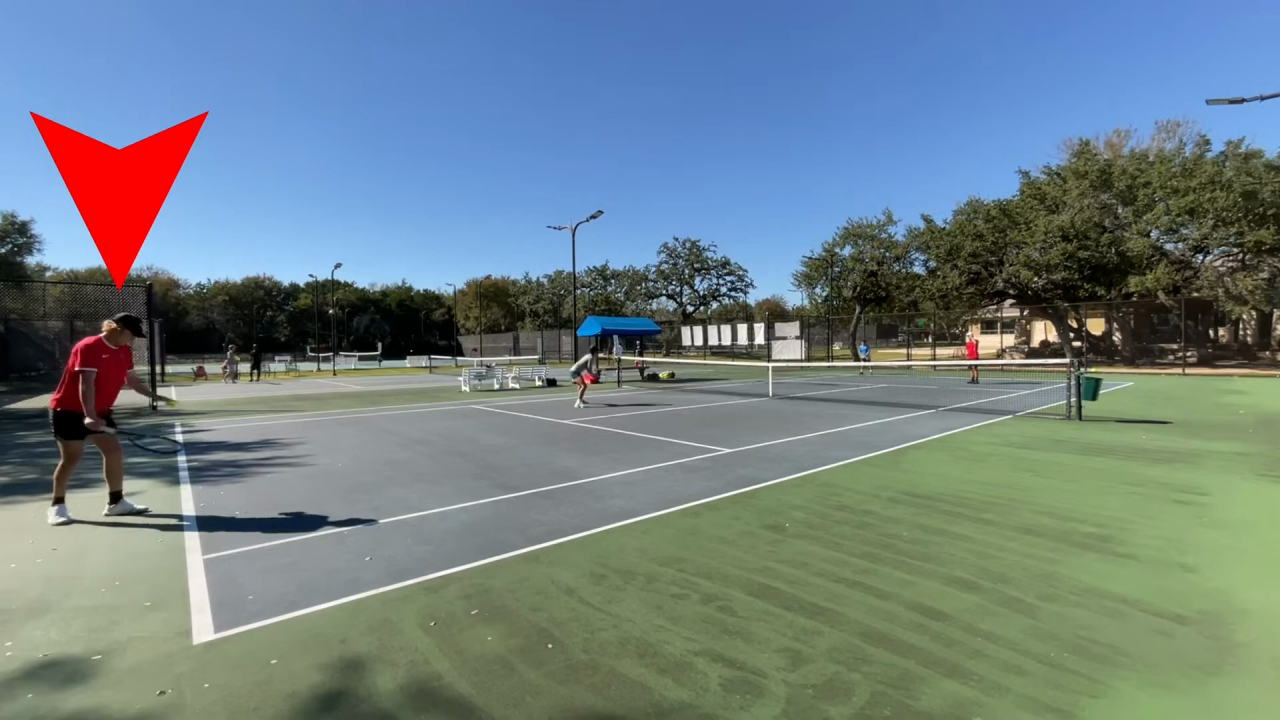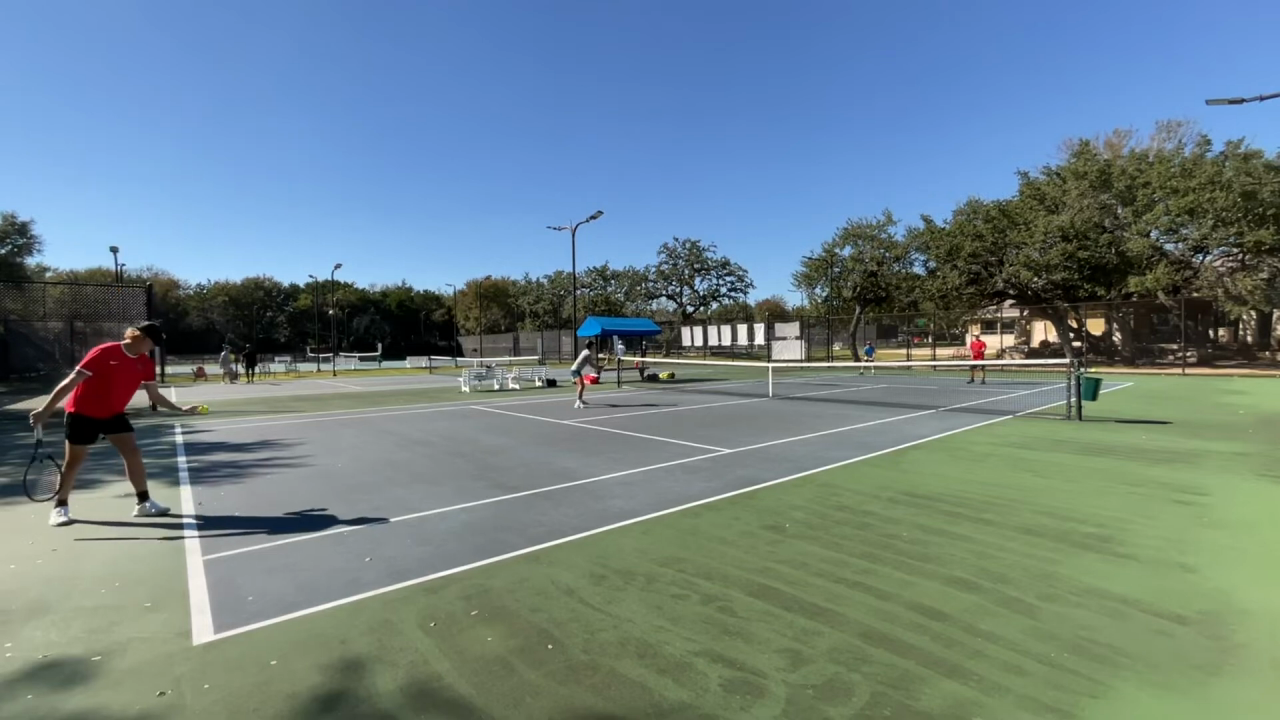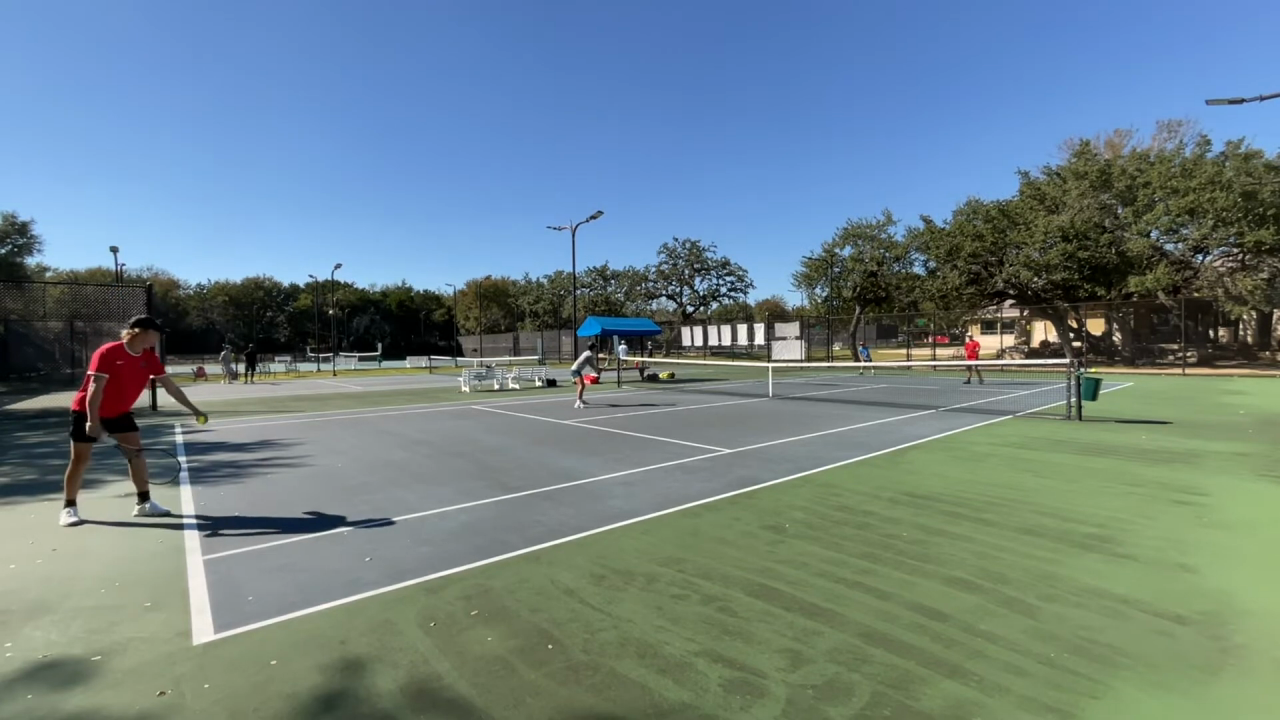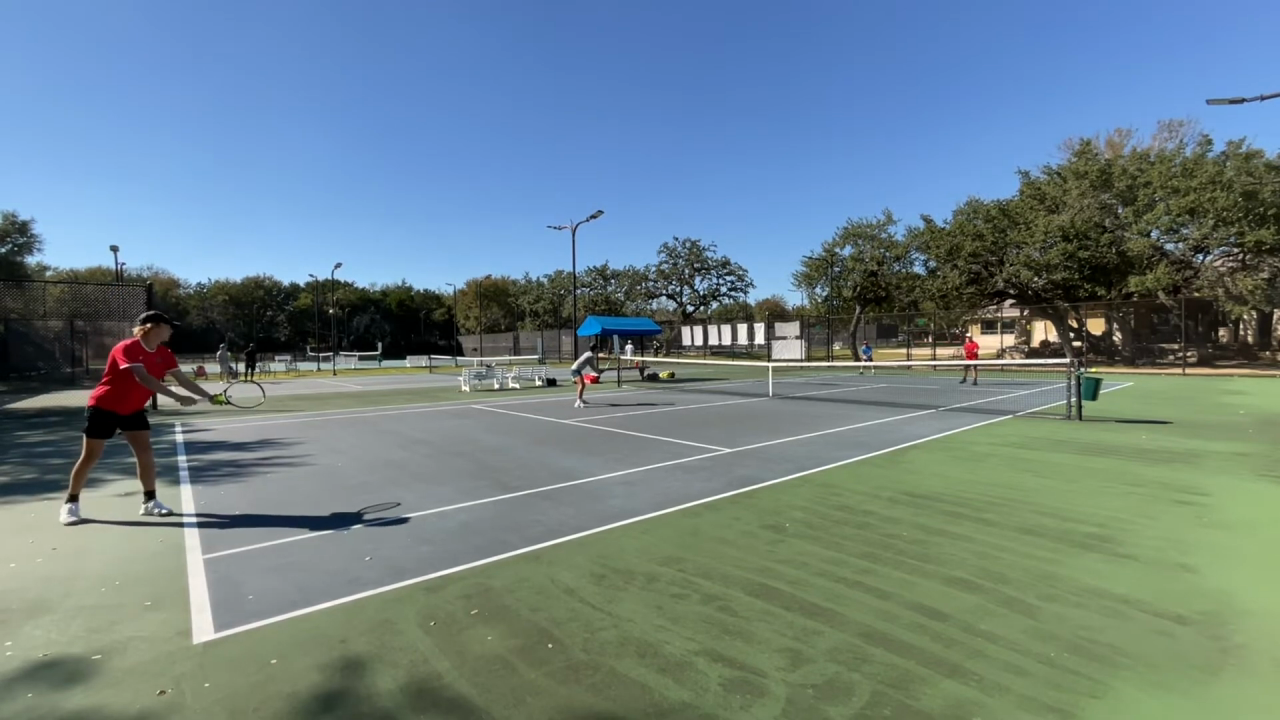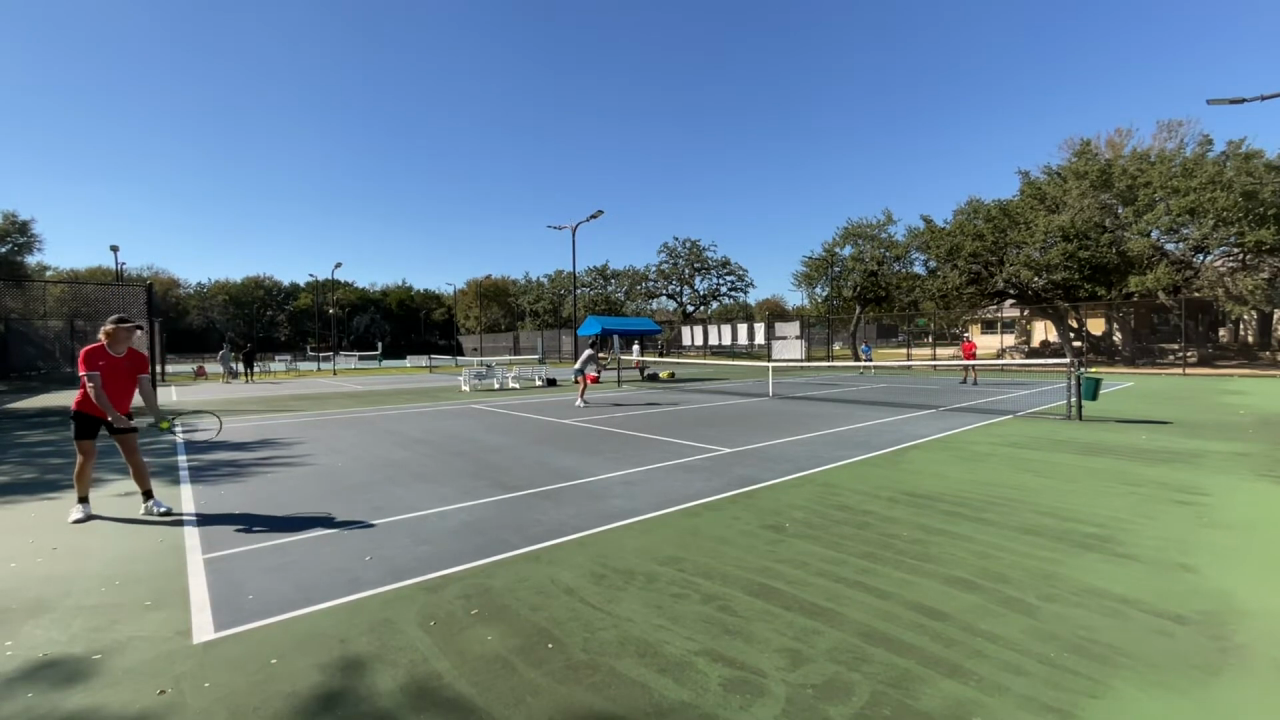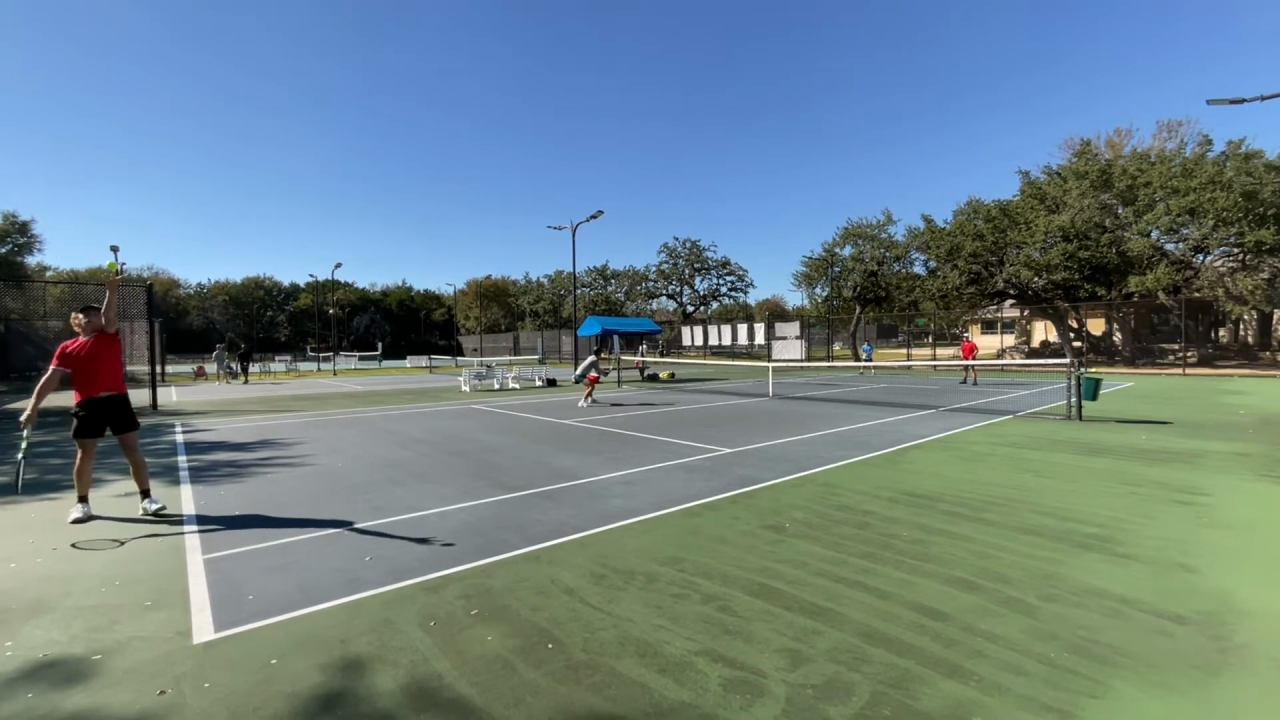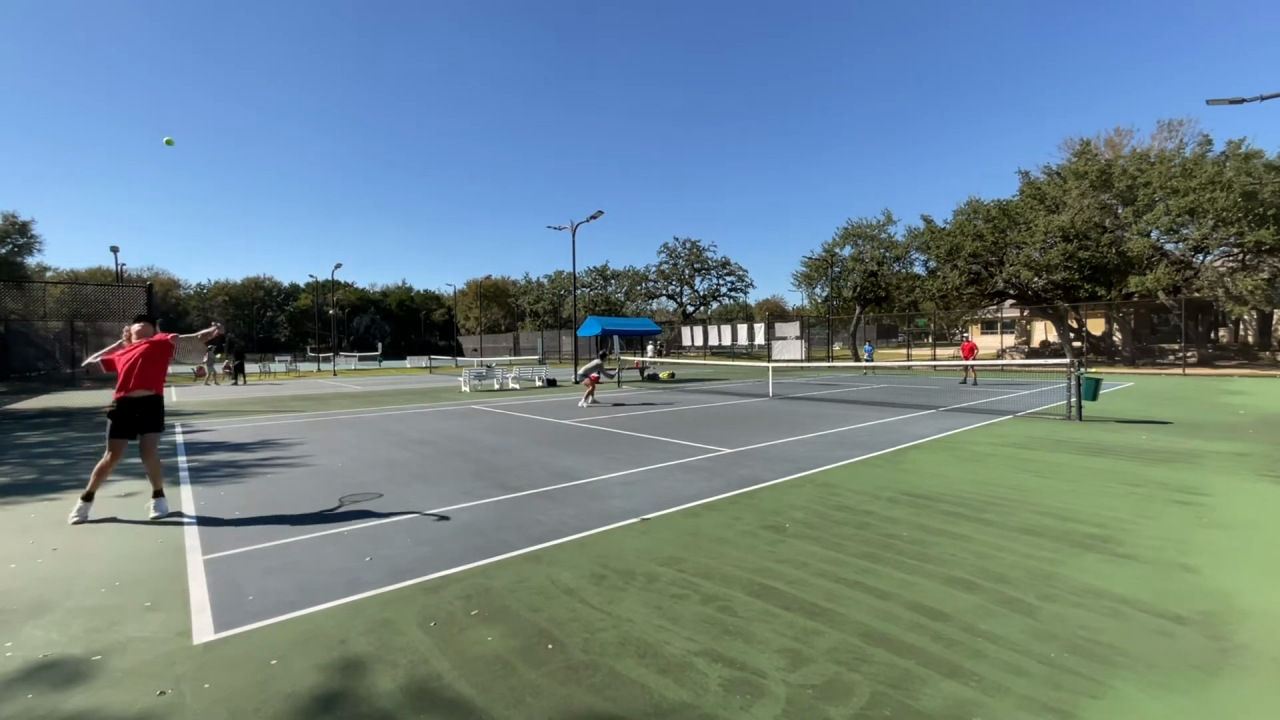
dt=0.7s
person 1, frame 1
left shoulder: (124, 351)
right shoulder: (89, 347)
left elbow: (131, 380)
right elbow: (86, 383)
left wrist: (154, 395)
right wrist: (89, 416)
left hip: (99, 411)
right hip: (70, 411)
left knee: (114, 452)
right knee: (72, 458)
left ankle: (115, 502)
right ankle: (57, 506)
person 1, frame 2
left shoulder: (145, 363)
right shoulder: (104, 353)
left elbow: (154, 396)
right elbow: (72, 381)
left wrist: (181, 409)
right wrist: (46, 409)
left hip: (114, 414)
right hip: (83, 413)
left knee: (134, 453)
right knee: (74, 461)
left ankle: (143, 503)
right ankle: (60, 507)
person 1, frame 3
left shoulder: (150, 358)
right shoulder: (107, 353)
left elbow: (170, 386)
right elbow: (95, 387)
left wrist: (194, 409)
right wrist: (92, 420)
left hip: (119, 414)
right hip: (87, 412)
left knee: (137, 453)
right knee: (80, 460)
left ankle: (144, 503)
right ankle: (69, 508)
person 1, frame 4
left shoulder: (164, 354)
right shoulder: (127, 348)
left elbow: (183, 380)
right elbow: (144, 378)
left wrist: (209, 397)
right wrist: (178, 398)
left hip: (133, 409)
right hip: (104, 407)
left knee: (145, 453)
right knee: (90, 456)
left ankle: (150, 502)
right ankle: (71, 503)
person 1, frame 5
left shoulder: (138, 358)
right shoulder: (90, 353)
left elbow: (146, 389)
right elbow: (94, 387)
left wrist: (158, 416)
right wrist: (112, 415)
left hip: (120, 414)
right hip: (87, 413)
left knee: (134, 455)
right knee: (86, 458)
left ankle: (149, 501)
right ankle: (82, 504)
person 1, frame 6
left shoulder: (109, 336)
right shoulder: (67, 348)
left elbow: (110, 314)
right elbow: (50, 380)
left wrist: (111, 292)
right wrist: (32, 408)
left hip: (116, 401)
right hip: (87, 406)
left knee: (134, 452)
right knee: (85, 456)
left ankle: (146, 500)
right ankle: (82, 504)
person 1, frame 7
left shoulder: (159, 342)
right shoulder: (118, 355)
left elbow: (183, 338)
right elbow: (91, 362)
left wrist: (208, 333)
right wrist: (120, 342)
left hip: (150, 403)
right hip: (122, 404)
left knee: (148, 454)
right knee: (112, 456)
left ankle: (158, 498)
right ankle: (85, 501)
